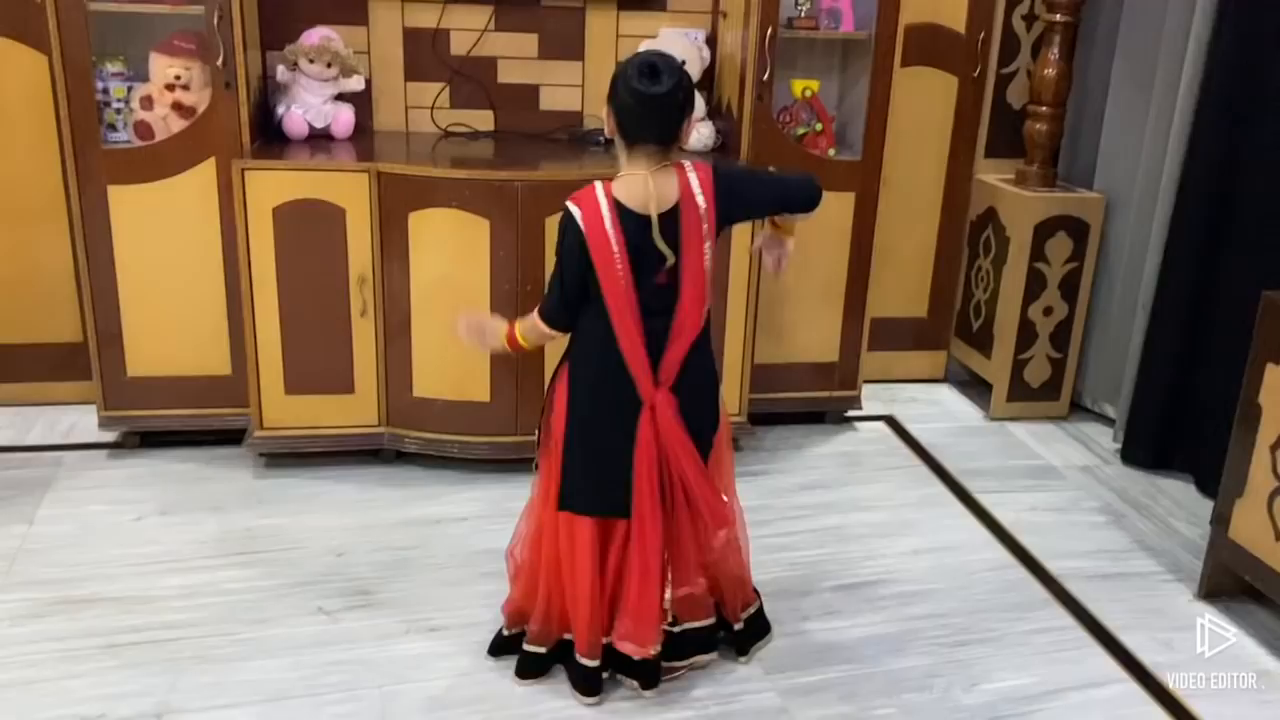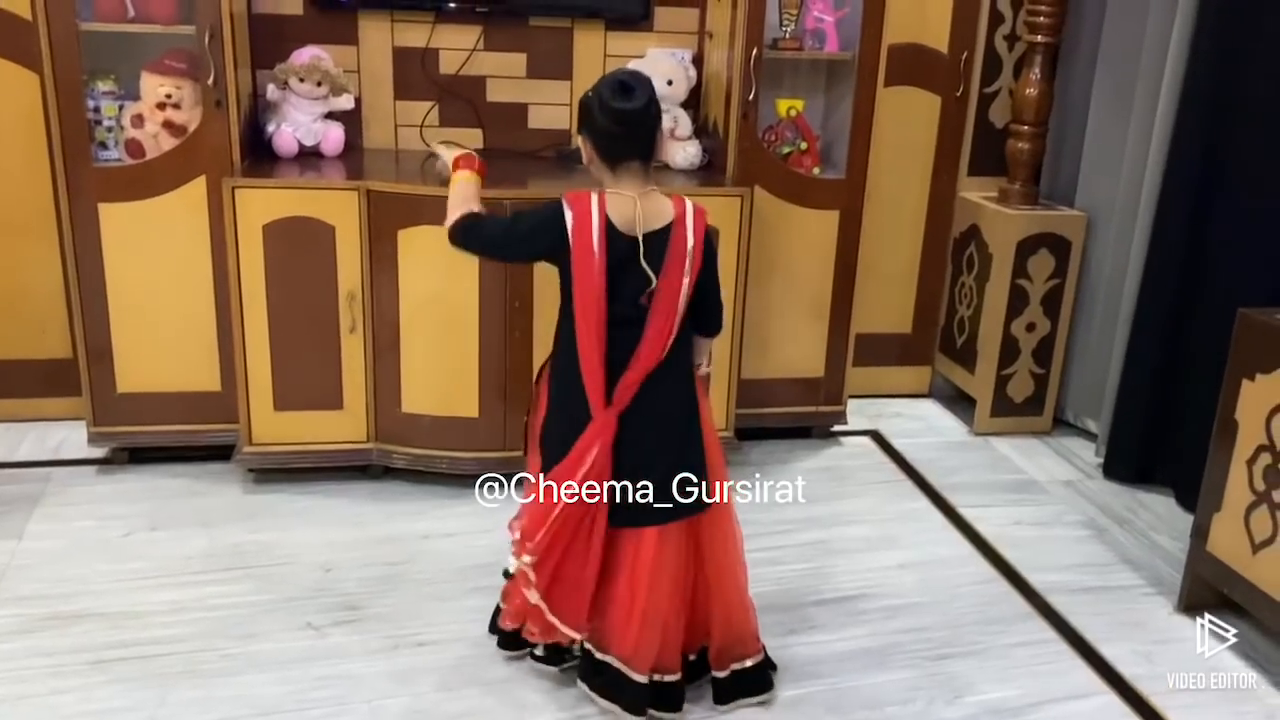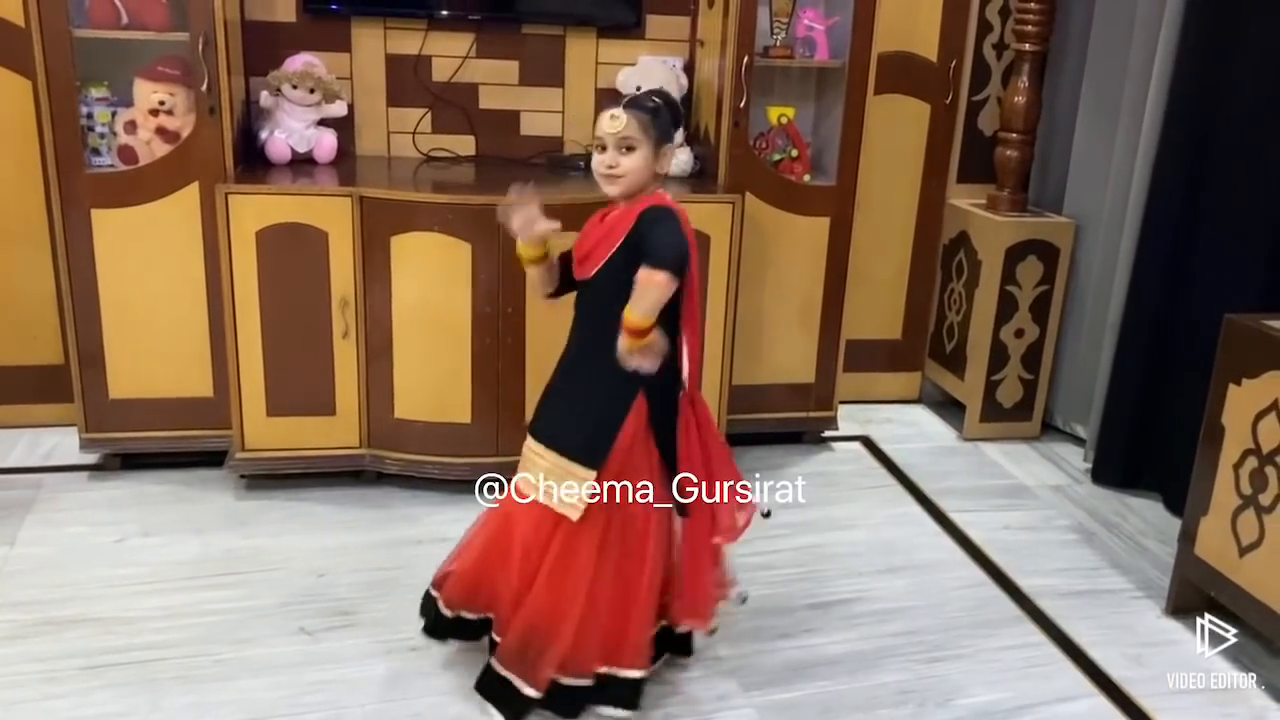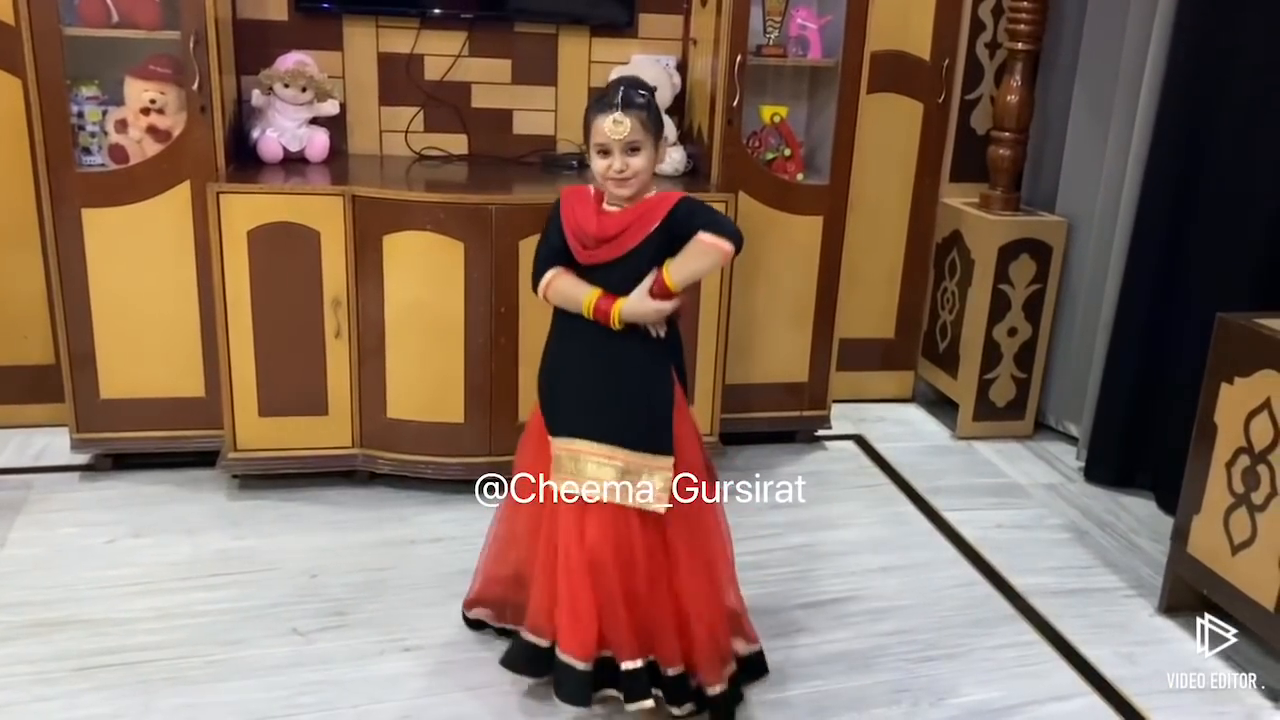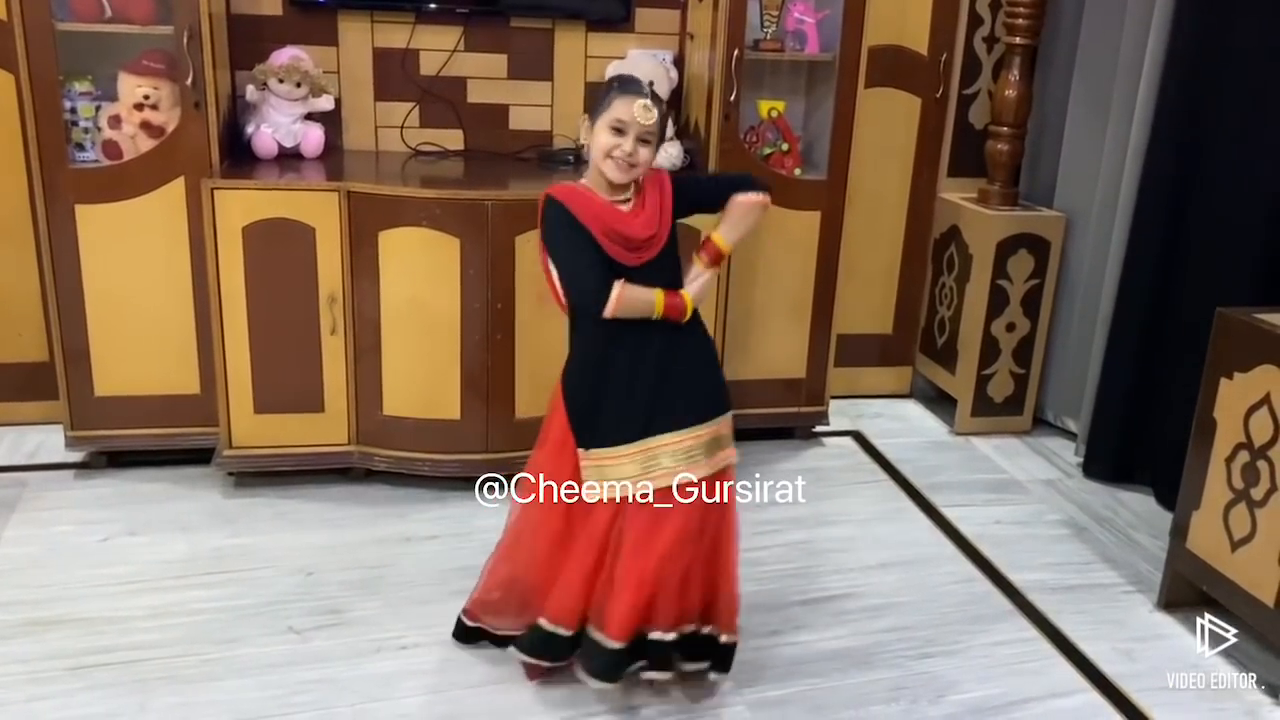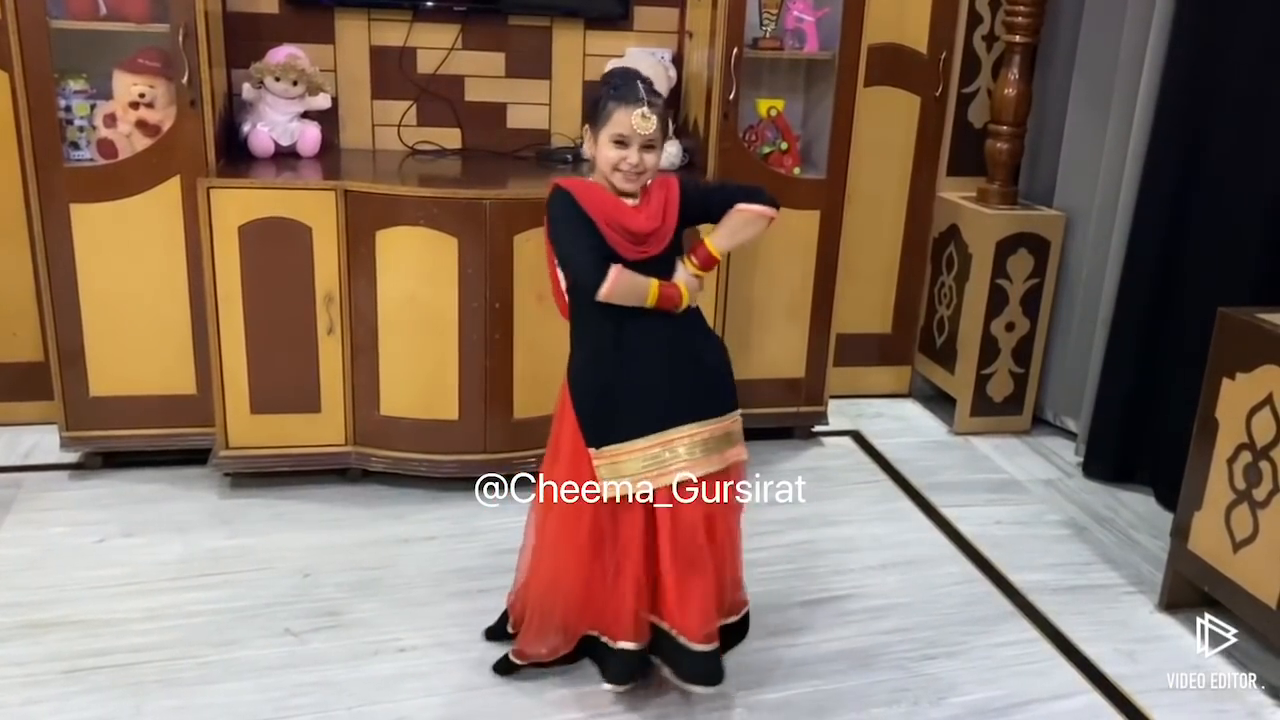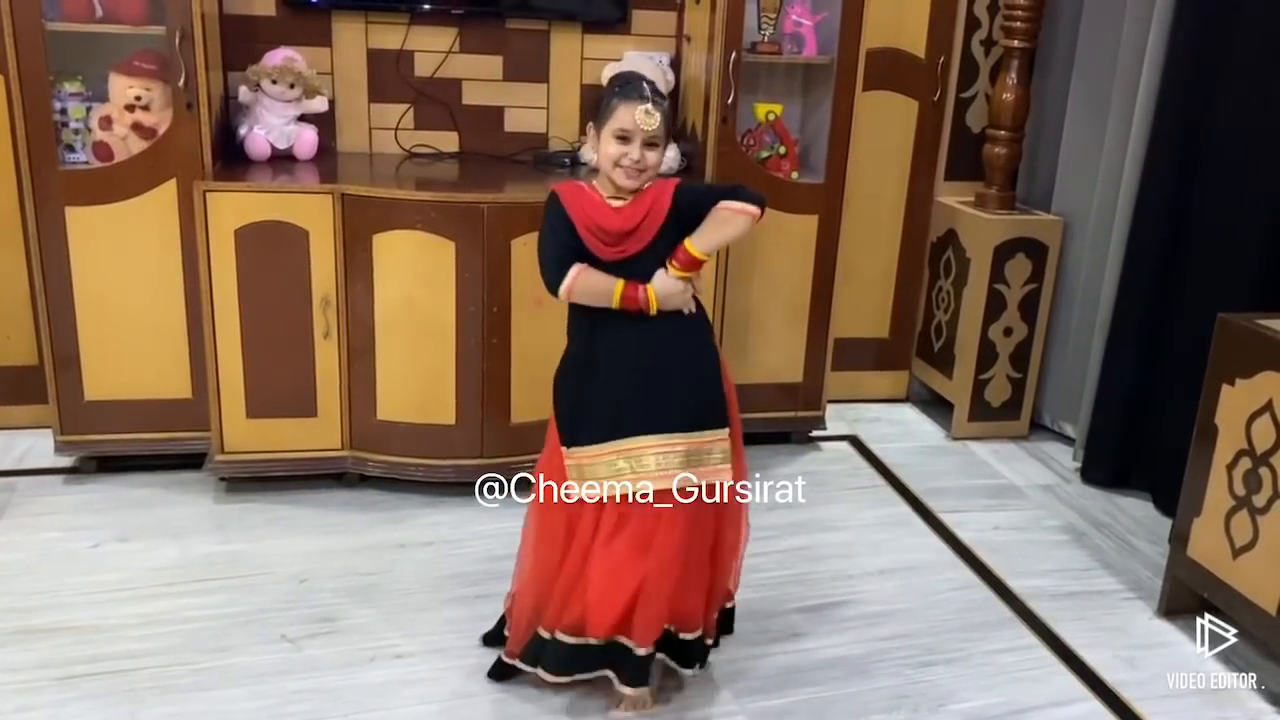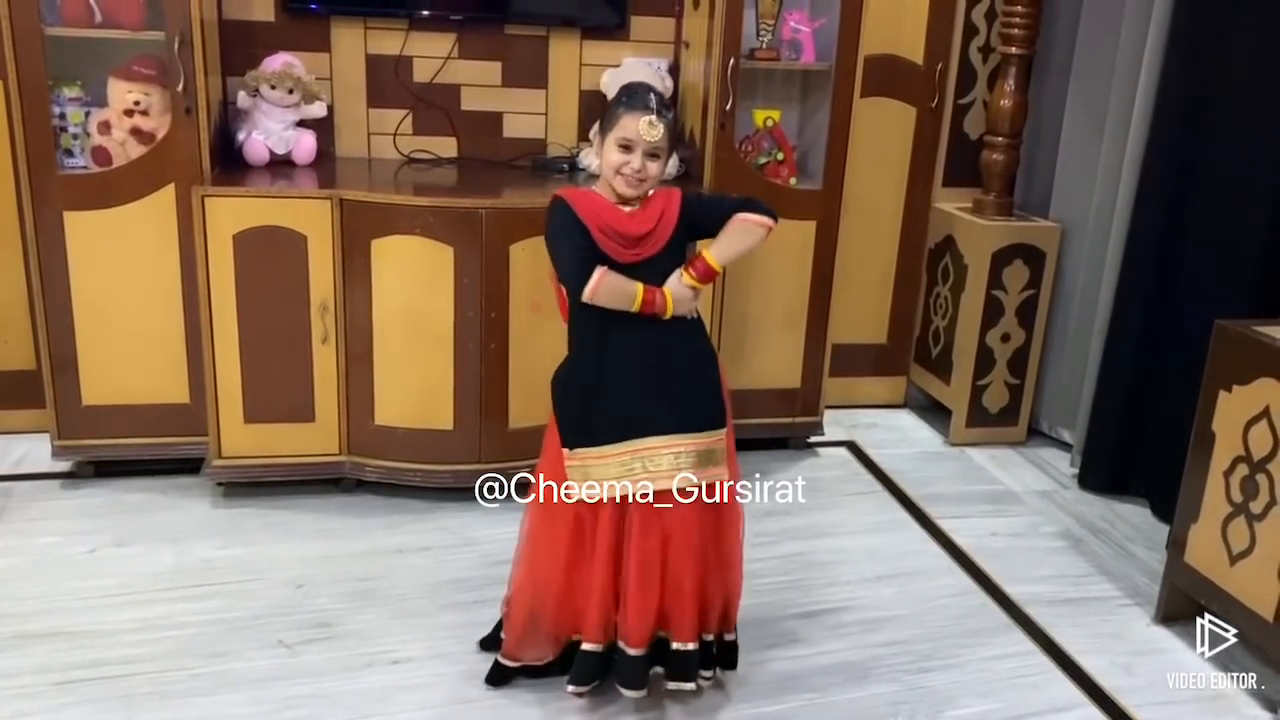
dt=0.7s
person 1, frame 1
left shoulder: (583, 213)
right shoulder: (707, 189)
left elbow: (556, 317)
right elbow: (806, 190)
left wrist: (504, 335)
right wrist: (779, 228)
left hip: (602, 399)
right hip: (685, 394)
left knee: (593, 510)
right knee: (682, 509)
left ankle: (583, 637)
right ankle: (699, 622)
person 1, frame 2
left shoulder: (568, 220)
right shoulder: (692, 225)
left elbow: (466, 233)
right elbow: (707, 323)
left wrist: (463, 168)
right wrist: (700, 358)
left hip: (579, 409)
right hip: (663, 415)
left knee: (570, 522)
right knee: (663, 530)
left ankle: (553, 628)
right ankle: (653, 657)
person 1, frame 3
left shoulder: (657, 218)
right shoulder: (608, 221)
left elbow: (662, 270)
right elbow: (555, 281)
left wrist: (637, 335)
right wrist: (534, 240)
left hip: (624, 405)
right hip: (585, 392)
left knee: (589, 533)
right knee: (599, 530)
left ankle: (568, 668)
right ankle: (640, 635)
person 1, frame 4
left shoulder: (673, 212)
right shoulder: (570, 208)
left elbow: (724, 237)
right elbow: (547, 280)
left wrist: (653, 295)
right wrist: (616, 310)
left hip: (644, 398)
right hip: (571, 392)
left knee: (648, 528)
right knee: (569, 524)
left ankle: (676, 655)
right ankle: (580, 643)
person 1, frame 5
left shoulder: (666, 192)
right shoulder: (562, 209)
left elbow: (751, 193)
right elbow: (599, 296)
left wrist: (708, 260)
right wrist: (679, 301)
left hip: (678, 381)
right hip: (603, 384)
left knee: (680, 513)
right knee: (583, 511)
left ankle: (662, 629)
right ankle: (558, 625)
person 1, frame 6
left shoulder: (672, 194)
right shoulder: (568, 200)
left elbow: (759, 204)
right elbow: (596, 280)
left wrist: (700, 262)
right wrist: (674, 292)
left hip: (687, 381)
right hip: (607, 388)
left knee: (691, 513)
right knee: (602, 516)
left ankle: (690, 635)
right ankle: (609, 632)
person 1, frame 7
left shoulder: (675, 200)
right shoulder: (566, 203)
left elbow: (745, 204)
right elbow: (560, 277)
left wrist: (680, 266)
right wrist: (647, 297)
left hip: (680, 392)
right hip: (596, 393)
left knee: (665, 526)
right knee: (583, 520)
left ankle: (640, 655)
right ankle: (567, 637)
person 1, frame 8
left shoulder: (676, 207)
right shoulder: (568, 210)
left elbow: (759, 215)
right elbow: (585, 281)
left wrist: (695, 275)
right wrist: (662, 301)
left hip: (679, 396)
right hip: (597, 398)
left knee: (674, 525)
right knee: (588, 524)
left ankle: (659, 645)
right ankle: (584, 642)
